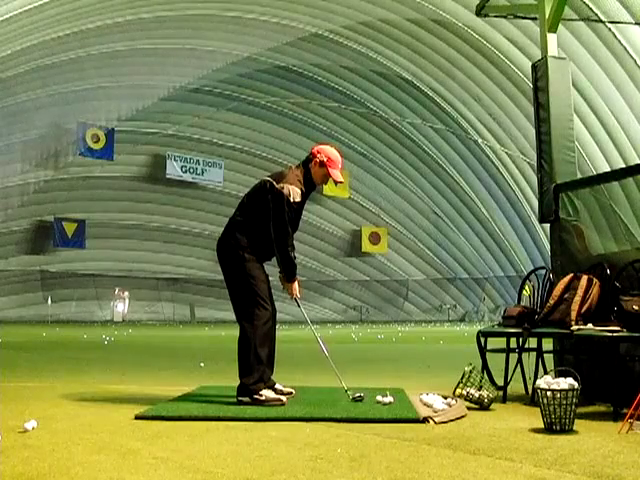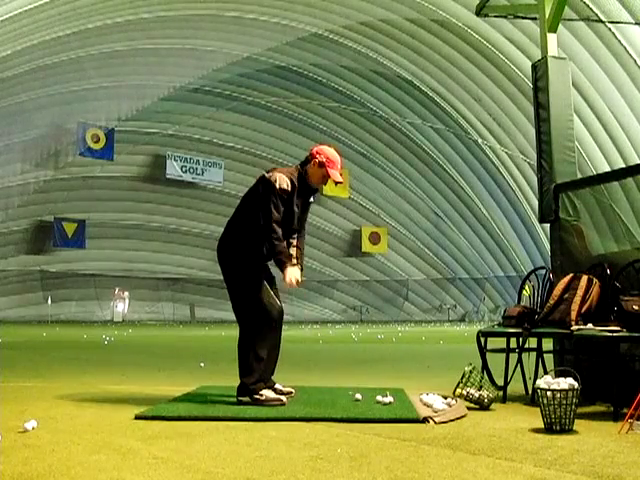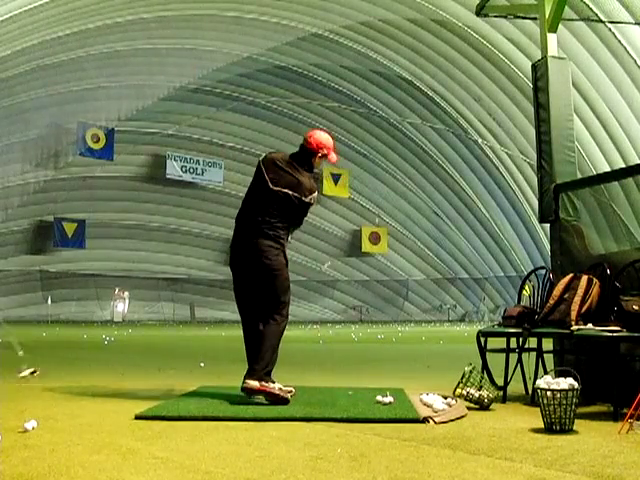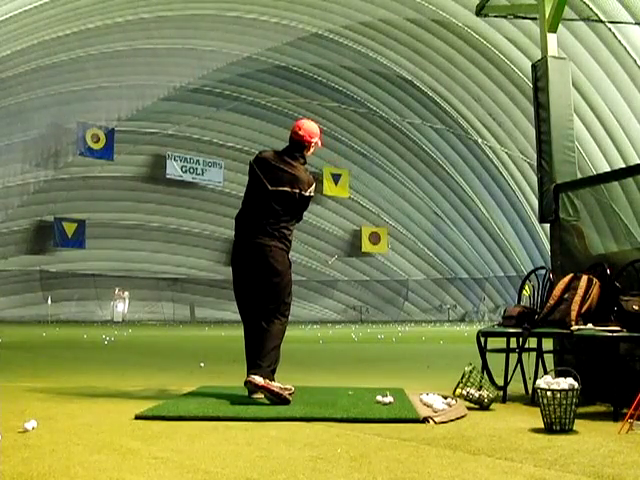
dt=1s
person 1, frame 1
left shoulder: (297, 184)
right shoulder: (290, 186)
left elbow: (284, 235)
right elbow: (281, 236)
left wrist: (288, 273)
right wrist: (290, 276)
left hip: (247, 252)
right hip: (238, 250)
left knee: (266, 314)
right knee: (256, 315)
left ankle: (262, 379)
right ankle: (250, 387)
person 1, frame 2
left shoulder: (306, 195)
right shoulder: (281, 179)
left elbow: (297, 232)
right elbow: (270, 224)
left wrist: (296, 265)
right wrist: (285, 265)
left hip: (257, 255)
right hip: (238, 251)
left knee: (273, 313)
right knee: (256, 315)
left ankle: (263, 379)
right ankle: (250, 387)
person 1, frame 3
left shoulder: (270, 160)
right shoulder: (308, 188)
left hip: (241, 243)
right hip: (268, 249)
left knee: (252, 315)
right knee: (275, 314)
left ankle: (259, 377)
right ankle: (258, 377)
person 1, frame 4
left shoulder: (262, 159)
right shoulder: (306, 181)
left hip: (243, 245)
right hip: (272, 250)
left knee: (252, 315)
right knee: (276, 314)
left ankle: (257, 377)
right ankle: (261, 375)
